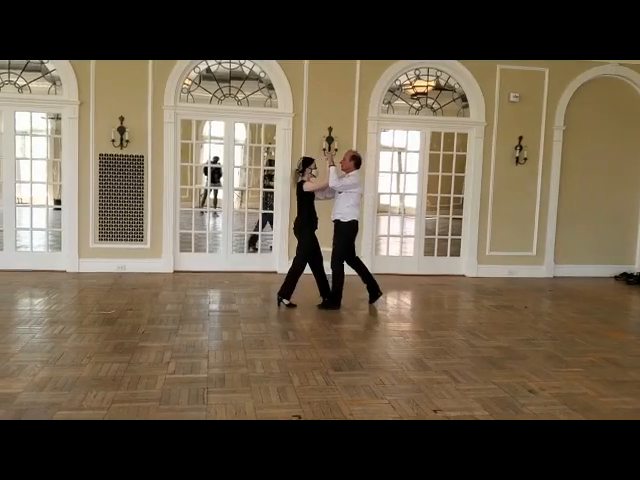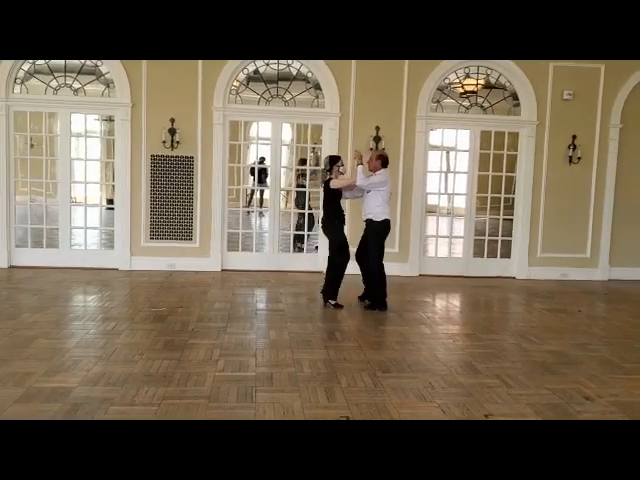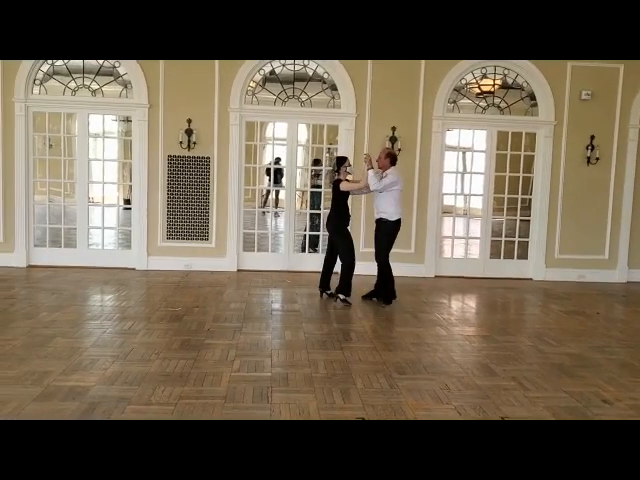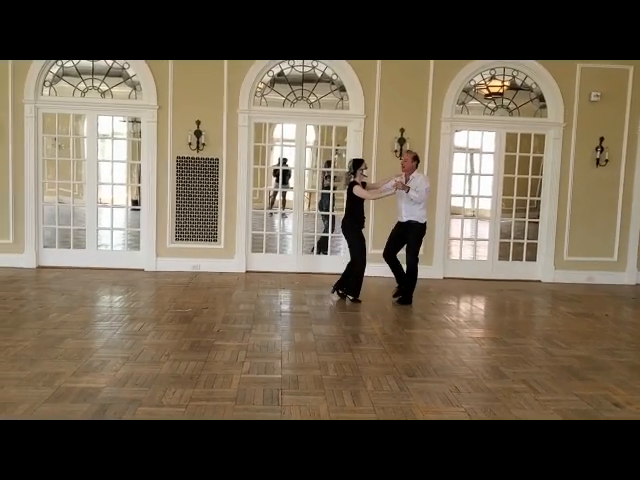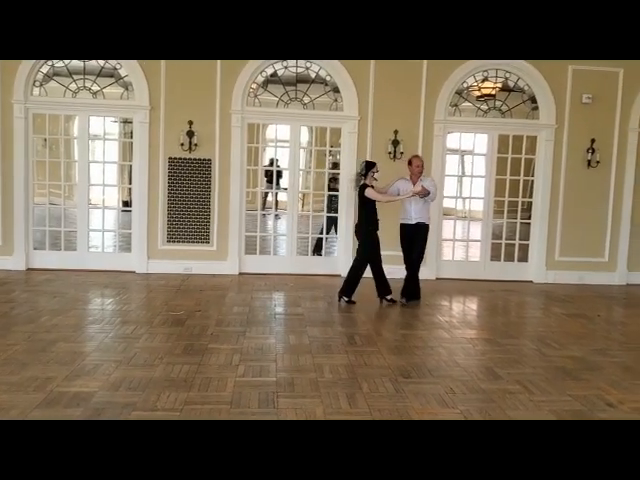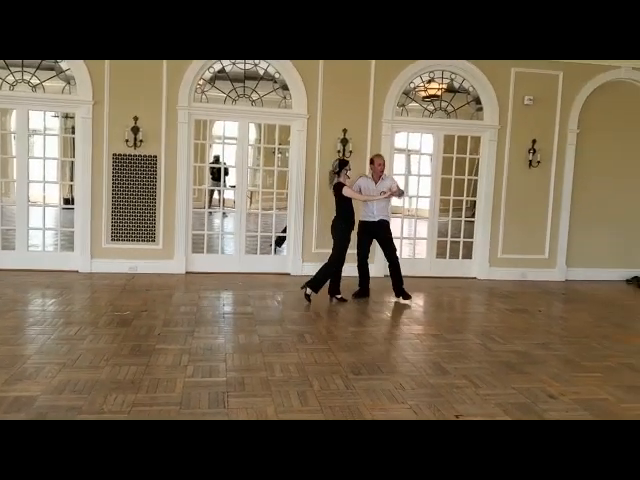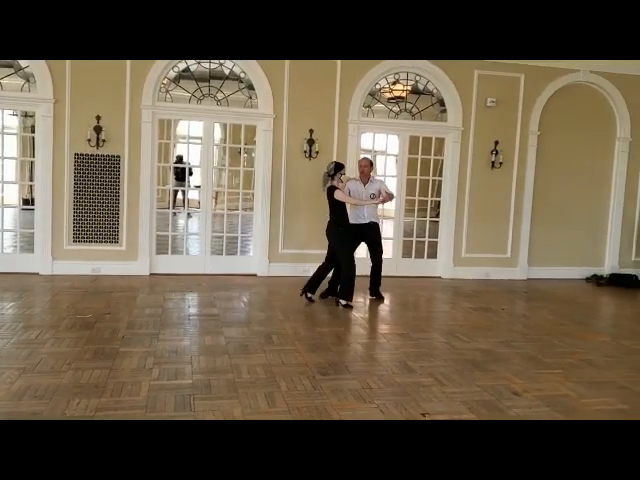
dt=0.5s
person 1, frame 1
left shoulder: (355, 179)
right shoulder: (346, 179)
left elbow: (333, 184)
right elbow: (331, 190)
left wrist: (331, 164)
left hip: (346, 225)
right hip: (344, 224)
left knee: (337, 262)
right knee: (351, 259)
left ankle: (334, 300)
right ankle: (373, 290)
person 1, frame 2
left shoulder: (382, 178)
right shoulder: (374, 178)
left elbow: (360, 183)
right elbow: (358, 189)
left wrist: (359, 163)
left hip: (379, 224)
right hip: (373, 224)
left knee: (375, 262)
right knee: (361, 256)
left ankle: (380, 301)
right ankle: (371, 291)
person 1, frame 3
left shoulder: (393, 176)
right shoulder: (380, 176)
left elbow: (375, 187)
right elbow: (367, 187)
left wrist: (370, 168)
left hip: (390, 222)
right hip: (382, 221)
left knee: (382, 256)
right knee: (380, 257)
left ankle: (389, 292)
right ankle: (380, 291)
person 1, frame 4
left shoulder: (422, 179)
right shoulder: (400, 180)
left elbow: (419, 198)
left wrist: (406, 188)
left hip: (417, 224)
right hip: (402, 223)
left knee: (411, 259)
right knee: (388, 253)
left ankle: (407, 294)
right ankle: (403, 285)
person 1, frame 5
left shoulder: (429, 182)
right shoulder: (401, 183)
left elbow: (432, 197)
right elbow: (387, 195)
left wrist: (427, 193)
left hip: (421, 225)
right hip: (405, 225)
left knee: (416, 259)
right knee: (408, 260)
left ankle: (407, 293)
right ankle: (414, 292)
person 1, frame 6
left shoulder: (390, 181)
right shoulder: (362, 181)
left elbow: (397, 191)
left wrist: (399, 192)
left hip: (382, 223)
right hip: (365, 223)
left knee: (392, 256)
right knee: (362, 257)
left ankle: (399, 289)
right ankle: (363, 289)
person 1, frame 7
left shoulder: (378, 184)
right shoulder: (351, 183)
left elbow: (387, 193)
left wrist: (388, 197)
left hip: (372, 226)
right hip: (355, 225)
left knee: (377, 259)
left ankle: (374, 290)
right ankle: (331, 288)
person 2, frame 1
left shoulder: (307, 185)
right shoulder: (303, 184)
left elbow: (324, 190)
right elbow: (324, 185)
left hip: (307, 227)
right hip: (303, 228)
left knee: (317, 261)
right knee: (300, 262)
left ankle: (325, 295)
right ankle: (284, 296)
person 2, frame 2
left shoulder: (336, 183)
right shoulder: (330, 182)
left elbow: (351, 189)
right elbow: (352, 181)
left hip: (335, 224)
right hip: (332, 224)
left knee: (343, 257)
right knee: (336, 259)
left ankle: (328, 290)
right ankle: (330, 297)
person 2, frame 3
left shoulder: (345, 182)
right shoulder: (339, 183)
left elbow: (360, 184)
right elbow: (361, 186)
left hip: (335, 224)
right hip: (337, 224)
left knee: (331, 256)
right knee: (348, 258)
left ankle: (324, 288)
right ankle: (342, 293)
person 2, frame 4
left shoulder: (361, 185)
right shoulder: (354, 186)
left elbow: (378, 186)
right elbow: (371, 196)
right wrist: (391, 191)
left hip: (353, 226)
right hip: (352, 226)
left knee: (356, 259)
right knee: (360, 260)
left ankle: (341, 286)
right ankle: (351, 293)
person 2, frame 5
left shoulder: (369, 188)
right shoulder: (365, 189)
left elbow: (384, 190)
right elbow: (384, 199)
right wrist: (406, 195)
left hip: (369, 229)
right hip: (365, 229)
left knee: (376, 262)
right knee: (361, 262)
left ankle: (384, 293)
right ankle: (345, 294)
person 2, frame 6
left shoulder: (340, 186)
right shoulder: (341, 187)
left elbow: (355, 194)
right elbow: (362, 198)
right wrist: (382, 196)
left hip: (342, 227)
right hip: (341, 227)
left knee: (338, 261)
right knee: (335, 261)
left ankle: (334, 292)
right ankle: (310, 286)
person 2, frame 7
left shoulder: (333, 189)
right shoulder: (334, 191)
left elbow: (349, 200)
right elbow: (354, 202)
right wrist: (376, 201)
left hip: (337, 230)
right hip: (337, 231)
left knee: (330, 262)
right knee: (348, 265)
left ankle: (309, 290)
right ankle: (344, 298)
